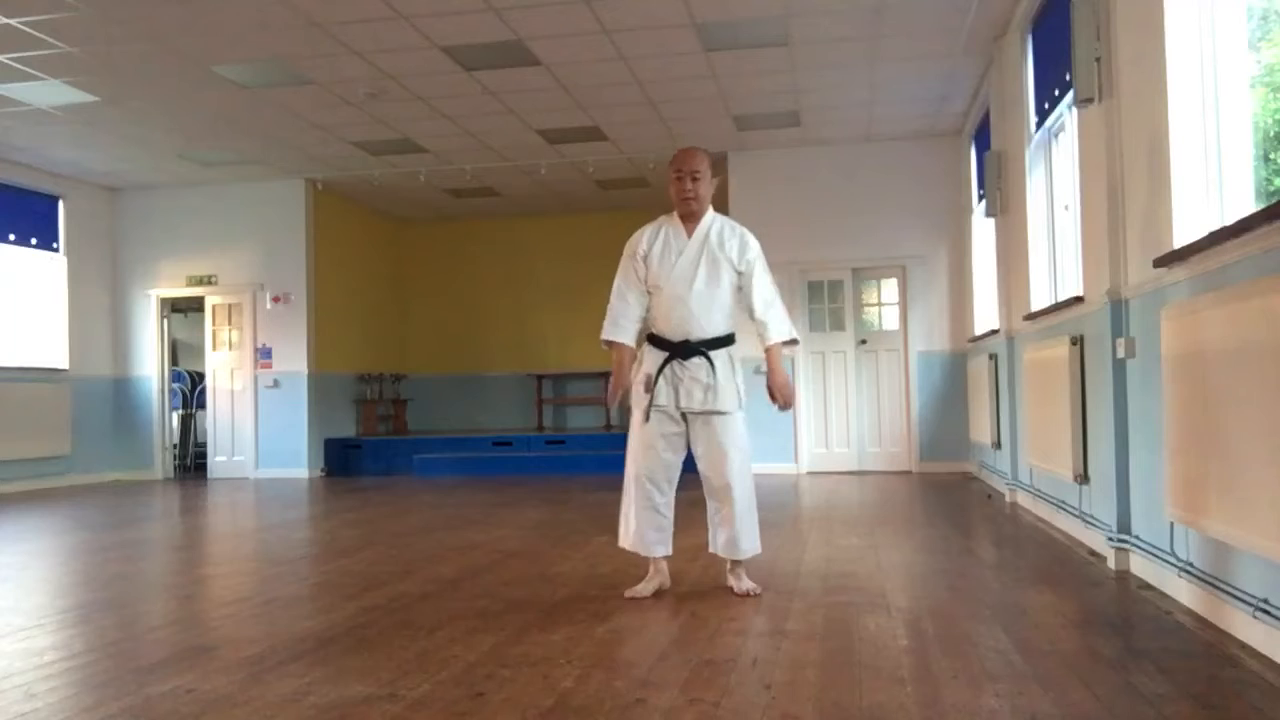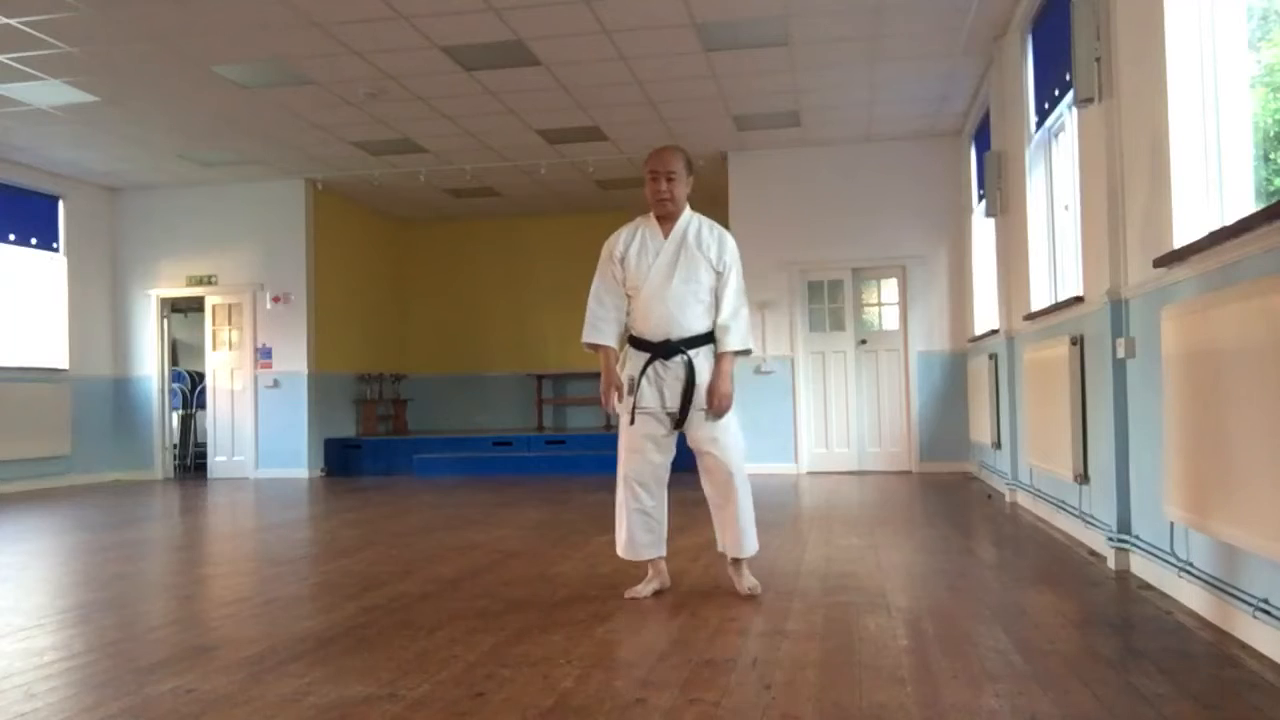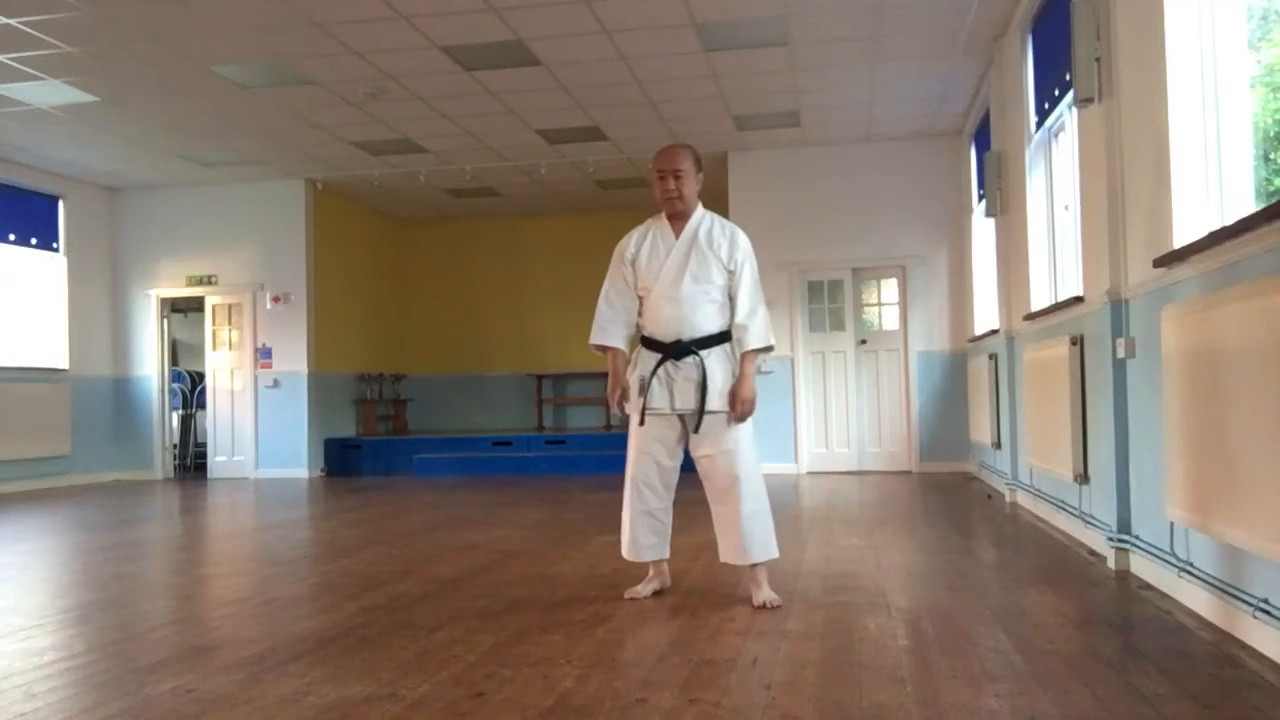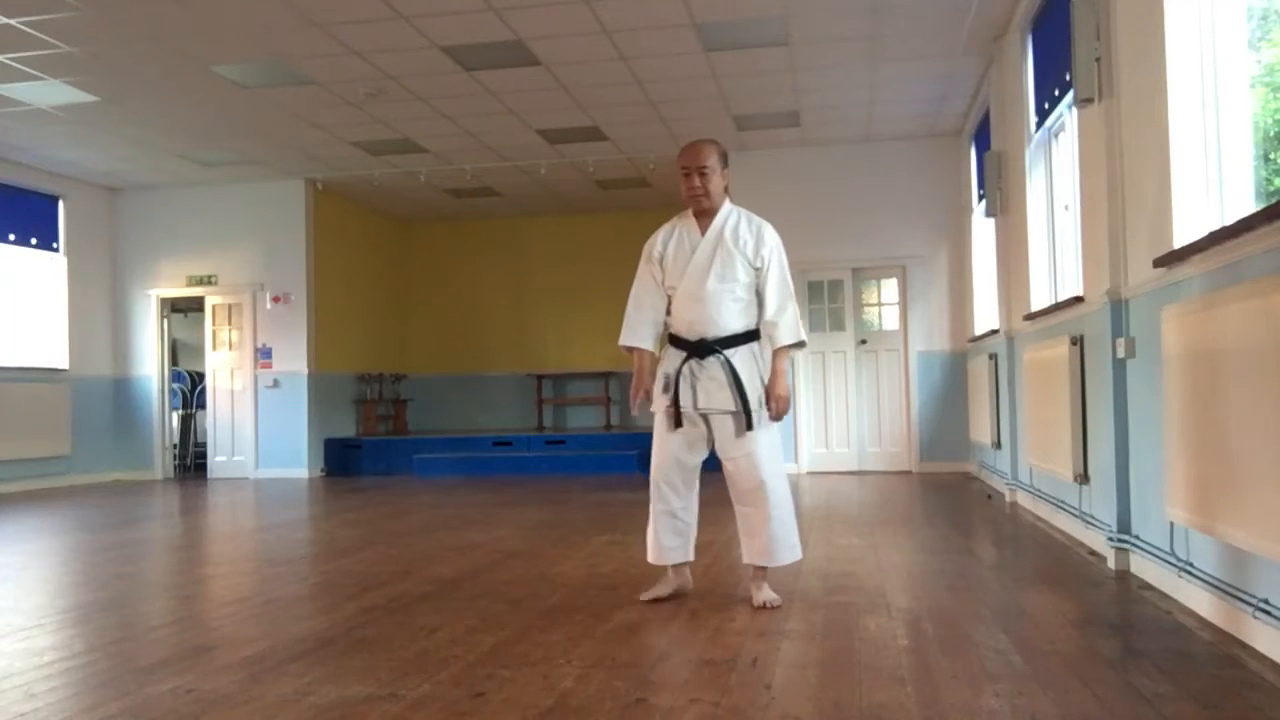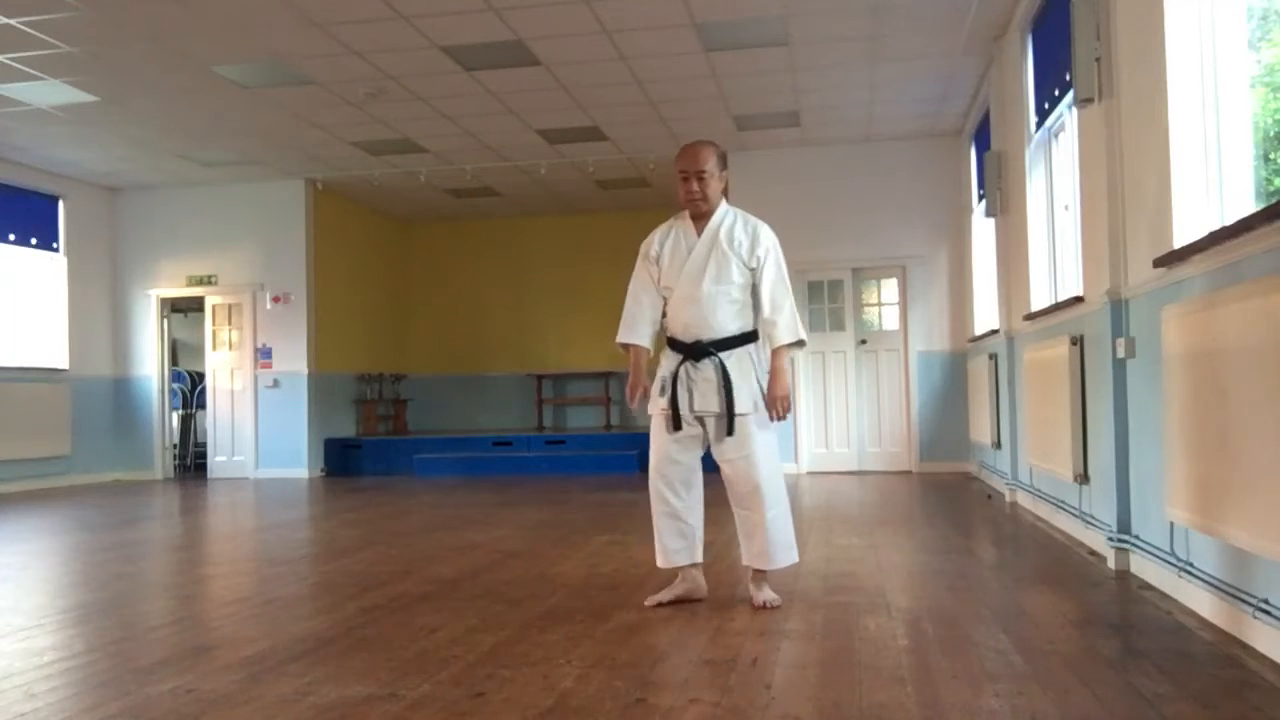
dt=0.3s
person 1, frame 1
left shoulder: (737, 240)
right shoulder: (646, 240)
left elbow: (764, 303)
right elbow: (626, 305)
left wrist: (775, 365)
right wrist: (620, 365)
left hip: (713, 367)
right hip: (657, 366)
left knee: (727, 471)
right knee: (649, 468)
left ankle: (735, 566)
right ankle: (657, 568)
person 1, frame 2
left shoulder: (716, 239)
right shoulder: (623, 242)
left elbow: (732, 312)
right elbow: (607, 309)
left wrist: (724, 373)
right wrist: (608, 369)
left hip: (701, 367)
right hip: (642, 369)
left knee: (726, 467)
right knee: (639, 474)
left ankle: (738, 563)
right ankle: (656, 569)
person 1, frame 3
left shoulder: (729, 238)
right shoulder: (635, 243)
left elbow: (748, 311)
right elbow: (617, 310)
left wrist: (746, 376)
right wrist: (616, 370)
left hip: (713, 368)
right hip: (653, 370)
left knee: (735, 473)
right knee: (647, 475)
left ankle: (757, 575)
right ankle: (657, 569)
person 1, frame 4
left shoulder: (756, 232)
right shoulder: (664, 240)
left elbow: (778, 306)
right elbow: (646, 309)
left wrist: (780, 372)
right wrist: (642, 369)
left hip: (739, 366)
right hip: (680, 368)
left knee: (756, 473)
right knee: (670, 474)
left ankle: (759, 576)
right ankle: (677, 571)
person 1, frame 5
left shoulder: (753, 233)
right shoulder: (660, 241)
left elbow: (776, 305)
right elbow: (643, 307)
left wrist: (779, 371)
right wrist: (637, 367)
left hip: (736, 367)
right hip: (678, 369)
left knee: (753, 475)
right knee: (670, 475)
left ankle: (759, 577)
right ankle: (689, 575)
